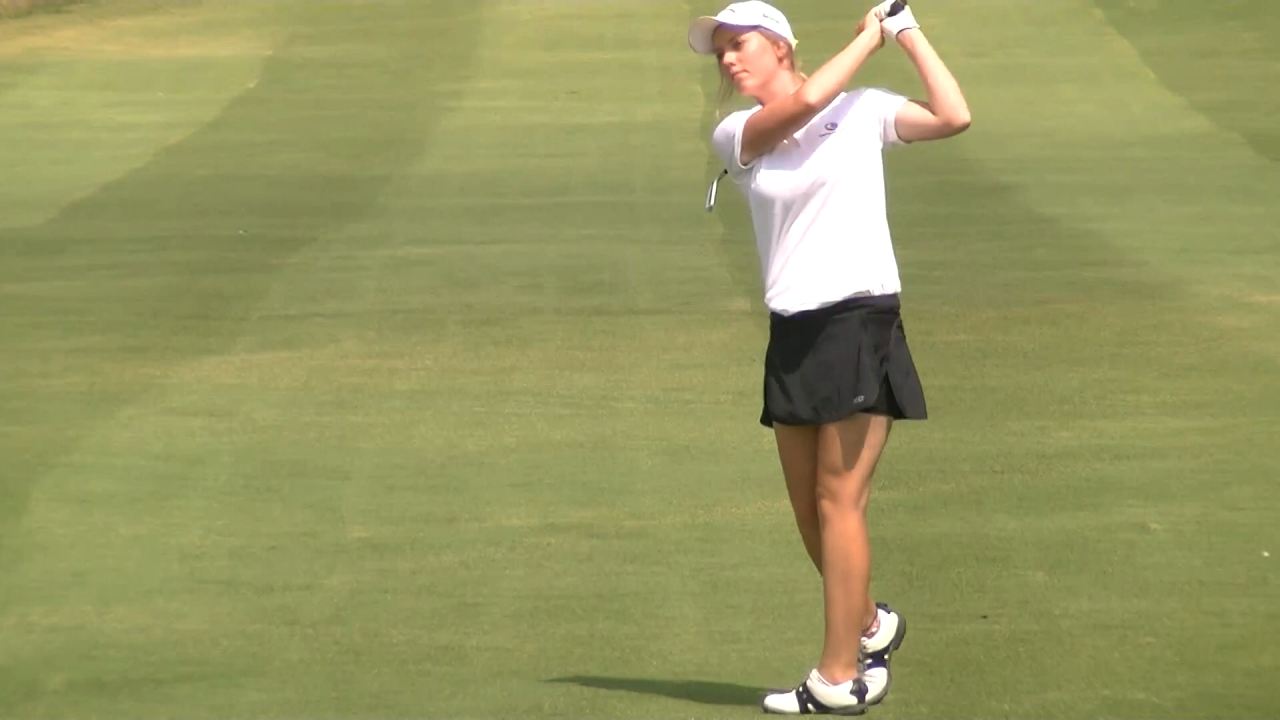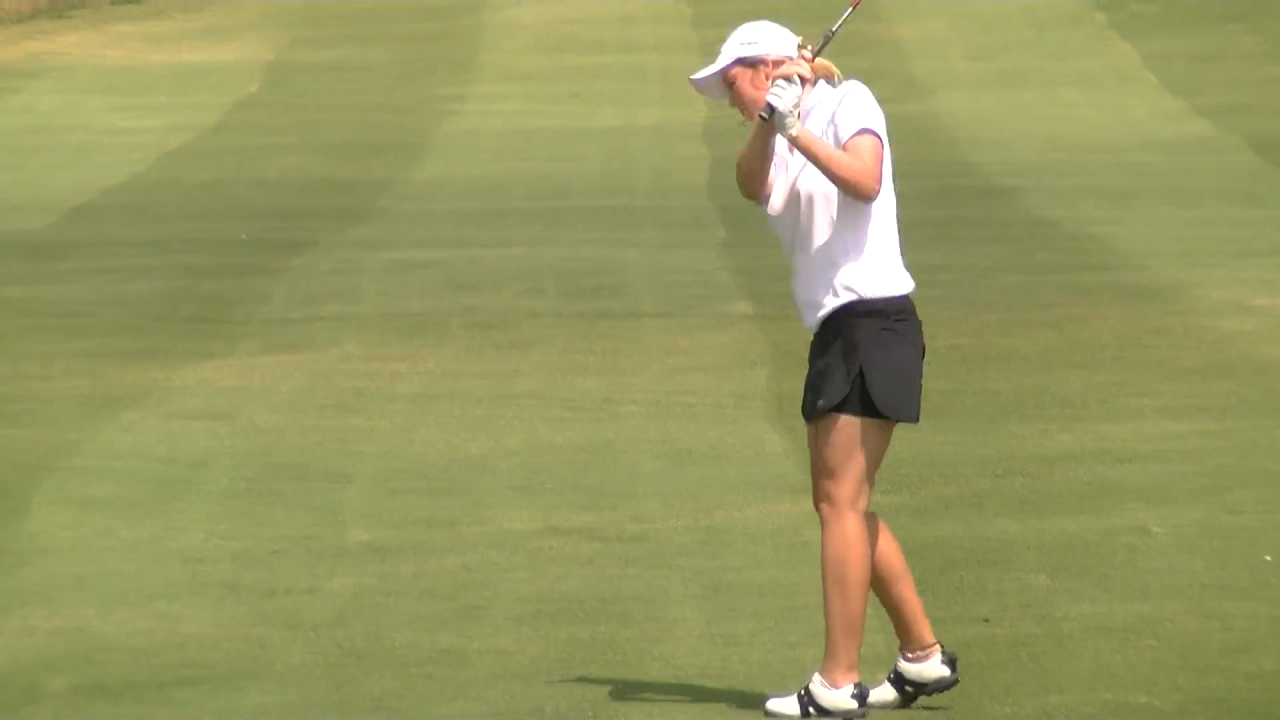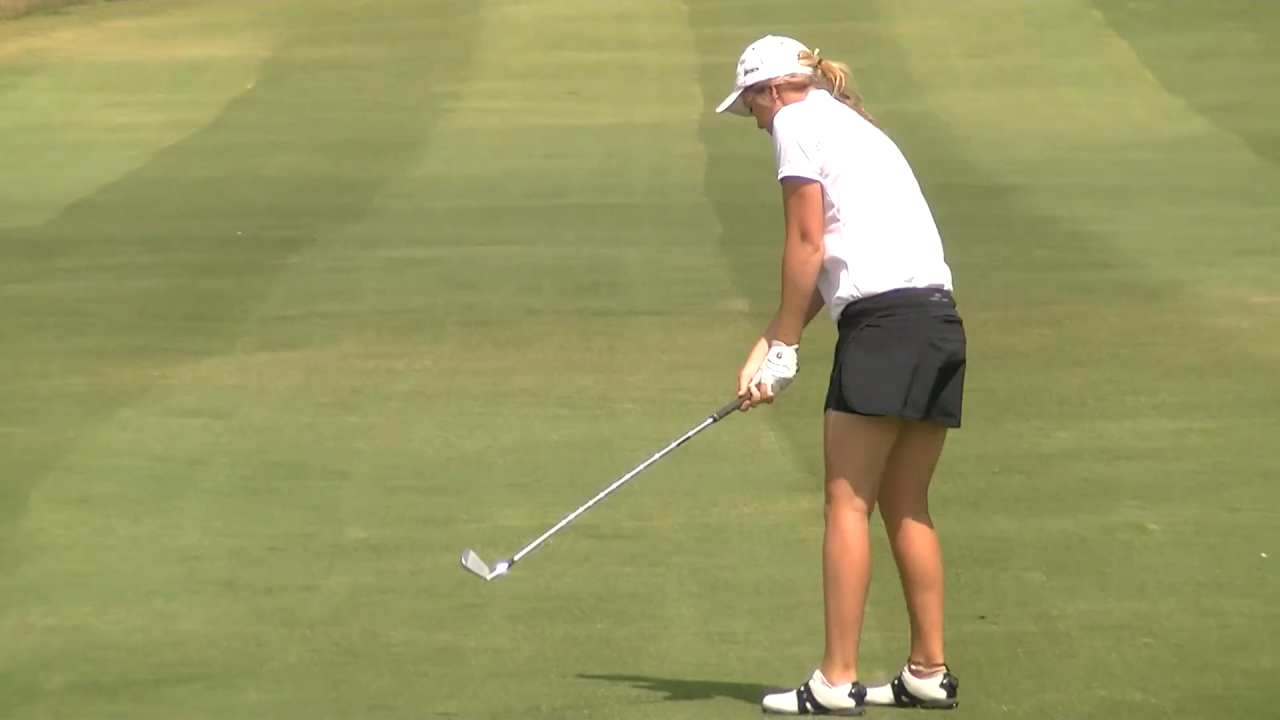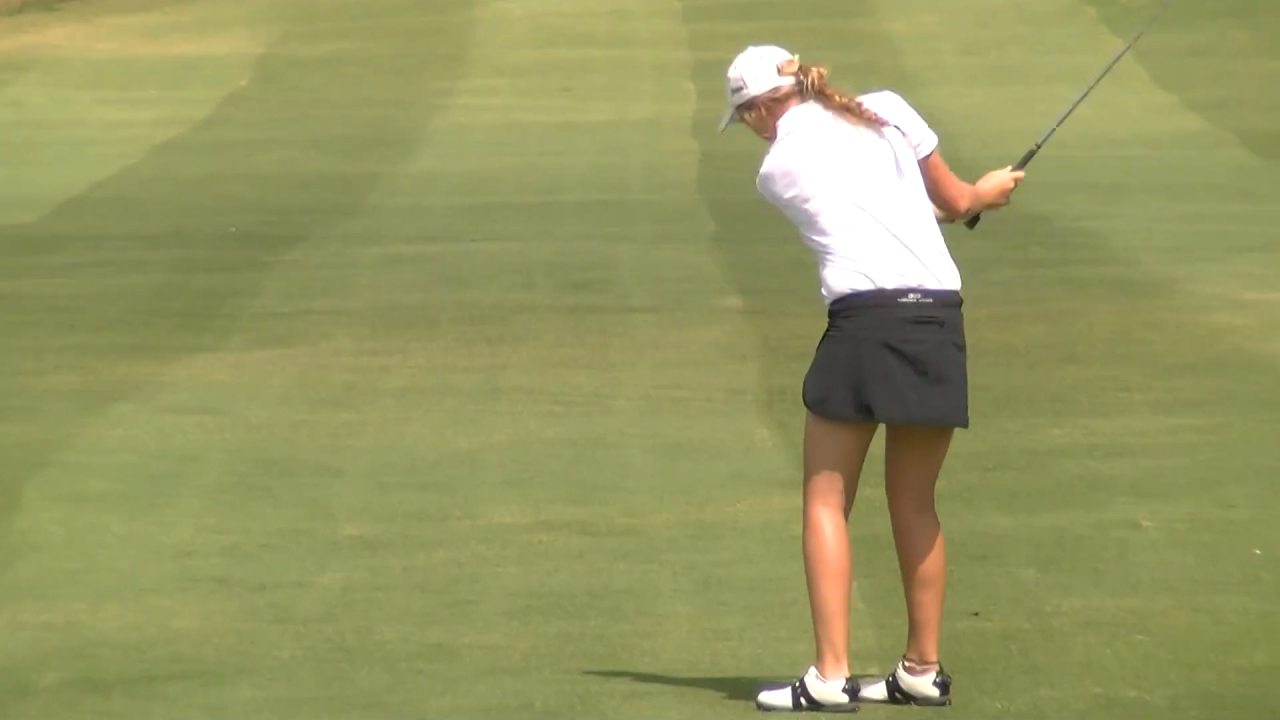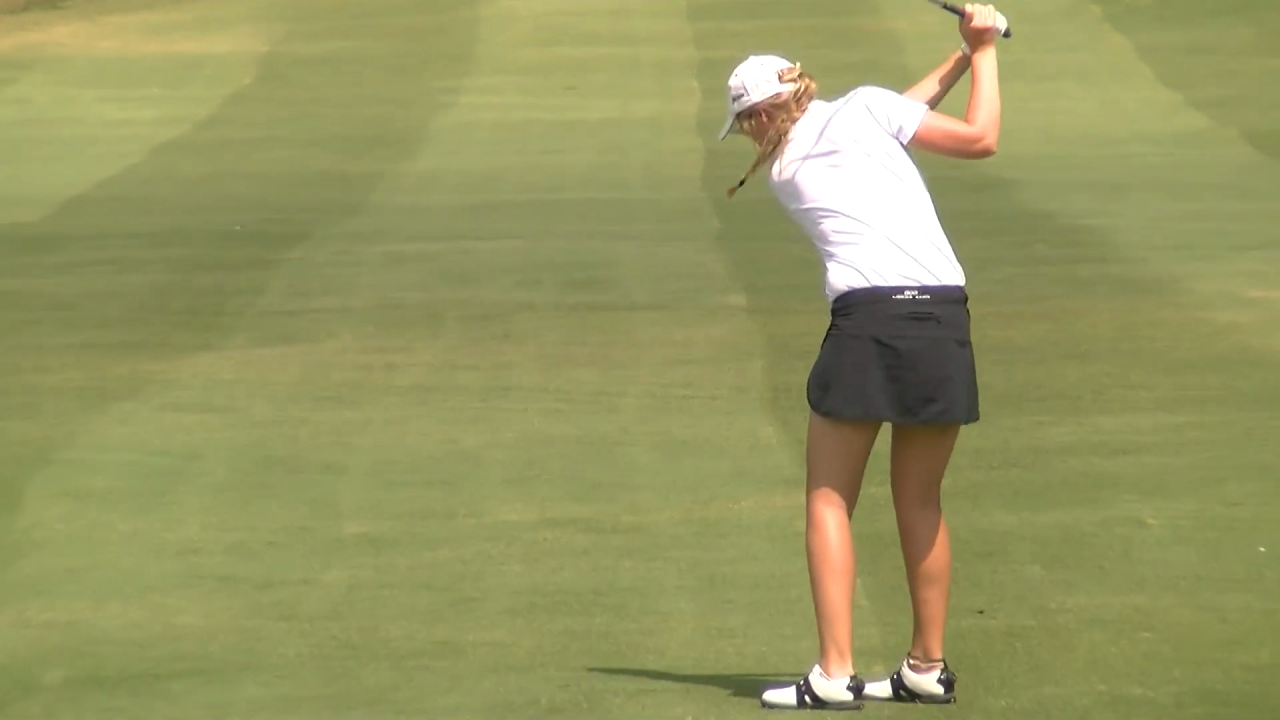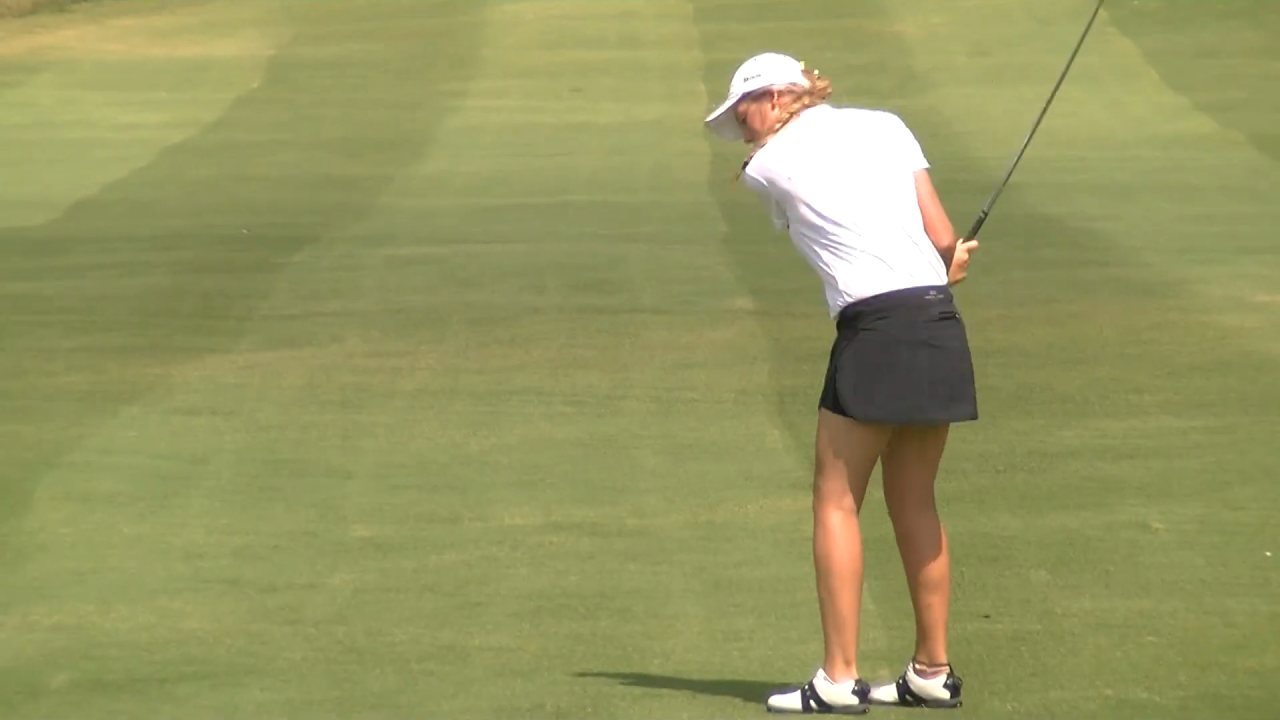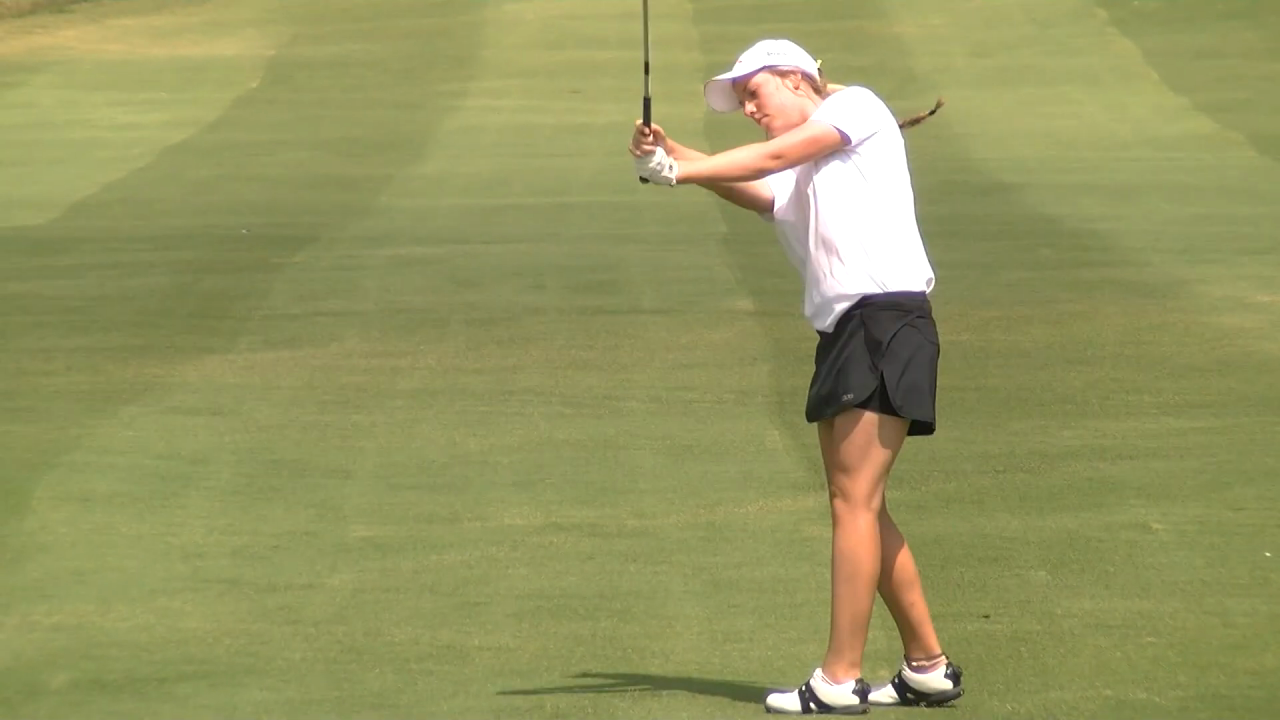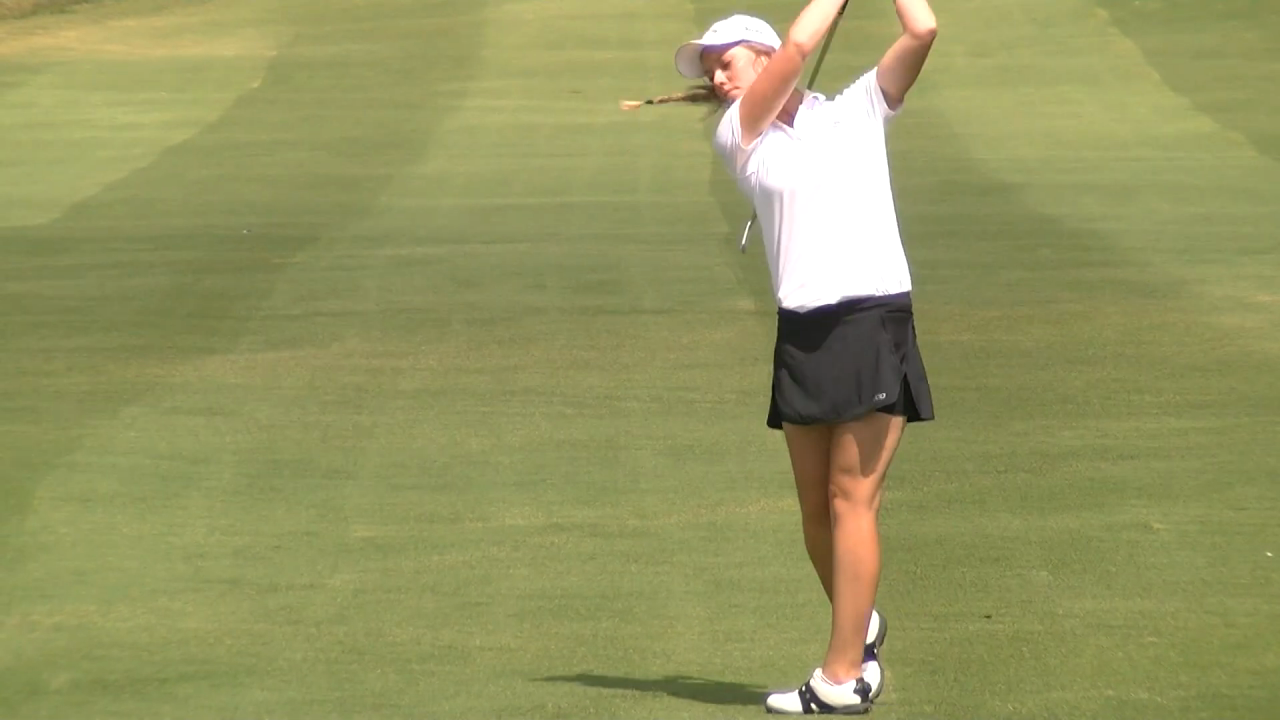
dt=0.3s
person 1, frame 1
left shoulder: (865, 107)
right shoulder: (736, 135)
left elbow: (954, 119)
right elbow: (800, 110)
left hip: (862, 324)
right hip: (792, 335)
left knee: (838, 502)
right knee: (809, 509)
right ankle: (866, 624)
person 1, frame 2
left shoulder: (846, 103)
right shoulder: (766, 146)
left elbow: (864, 183)
right elbow: (751, 186)
left wrist: (796, 128)
right wrist: (773, 118)
left hip: (874, 324)
right hip: (833, 334)
left knee: (841, 503)
right knee: (842, 506)
right ankle: (924, 654)
person 1, frame 3
left shoulder: (794, 129)
right shoulder: (861, 126)
left elbow: (805, 251)
left wrist: (782, 338)
right wrist: (770, 344)
left hip: (884, 323)
right hip: (939, 322)
left knee: (847, 501)
right knee: (905, 504)
person 1, frame 4
left shoulder: (775, 174)
right shoulder: (886, 108)
right elbow: (954, 202)
right wrist: (993, 187)
left hip: (865, 324)
right hip: (941, 318)
left knee: (824, 503)
right knee: (913, 504)
left ankle: (830, 677)
right ankle: (922, 669)
person 1, frame 5
left shoulder: (783, 174)
right shoulder: (863, 105)
right elbow: (980, 138)
left wrist: (959, 59)
left hip: (867, 324)
right hip: (942, 319)
left knee: (828, 499)
right knee: (920, 501)
left ankle: (834, 675)
right ankle: (927, 667)
person 1, frame 6
left shoulder: (766, 165)
right shoulder: (880, 127)
right elbow: (941, 236)
right wrist: (952, 257)
left hip: (877, 329)
right hip: (937, 326)
left knee: (835, 504)
right knee: (913, 507)
person 1, frame 7
left shoulder: (859, 108)
right shoulder: (791, 180)
left elbow: (792, 146)
right elbow: (753, 191)
left wrist: (685, 167)
right wrist: (675, 161)
left hip: (887, 328)
right hip: (845, 335)
left knee: (852, 504)
right knee: (859, 509)
right ankle: (929, 665)
person 1, frame 8
left shoulder: (859, 105)
right shoulder: (739, 135)
left hip: (875, 324)
right hip: (802, 335)
left knee: (851, 501)
right knee: (817, 507)
right ankle: (857, 628)
